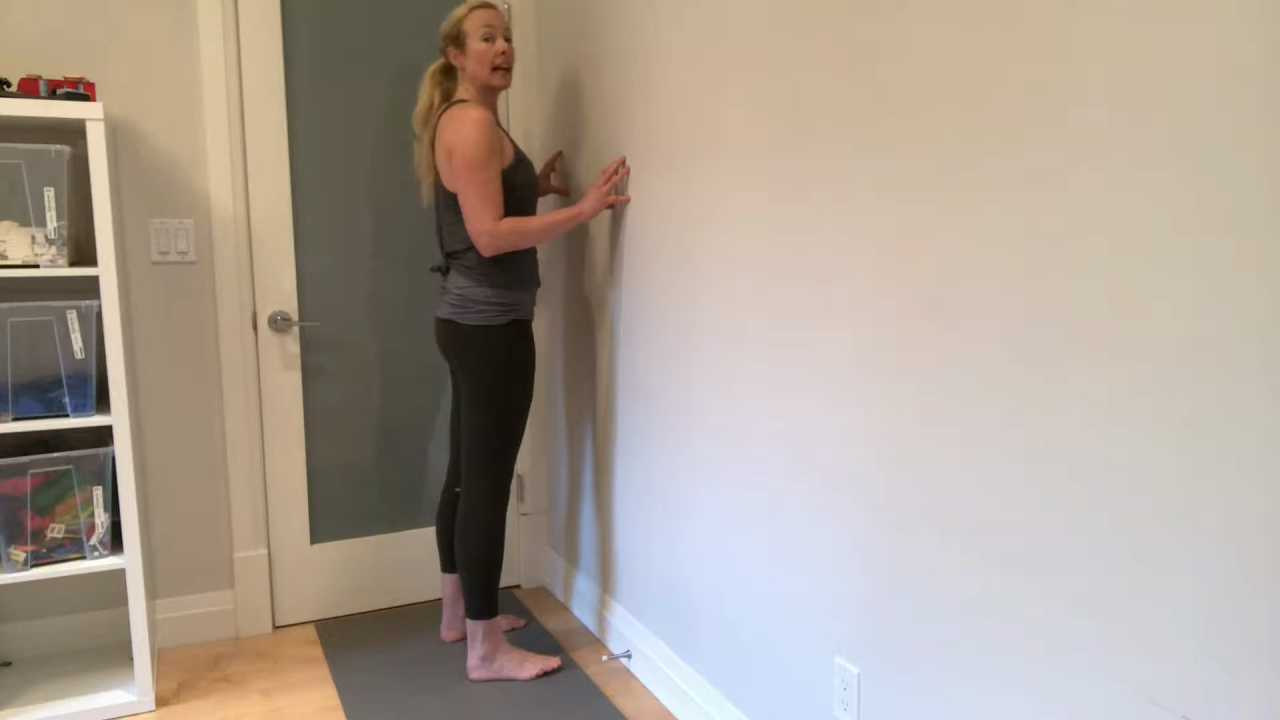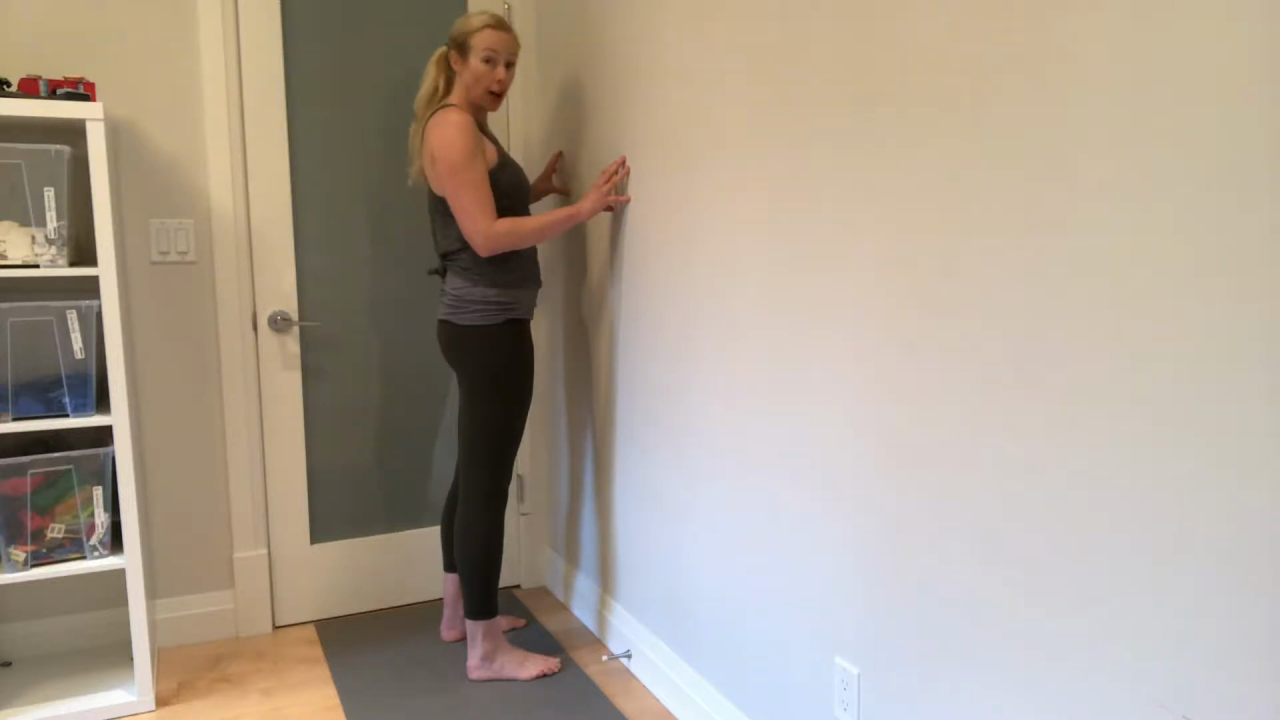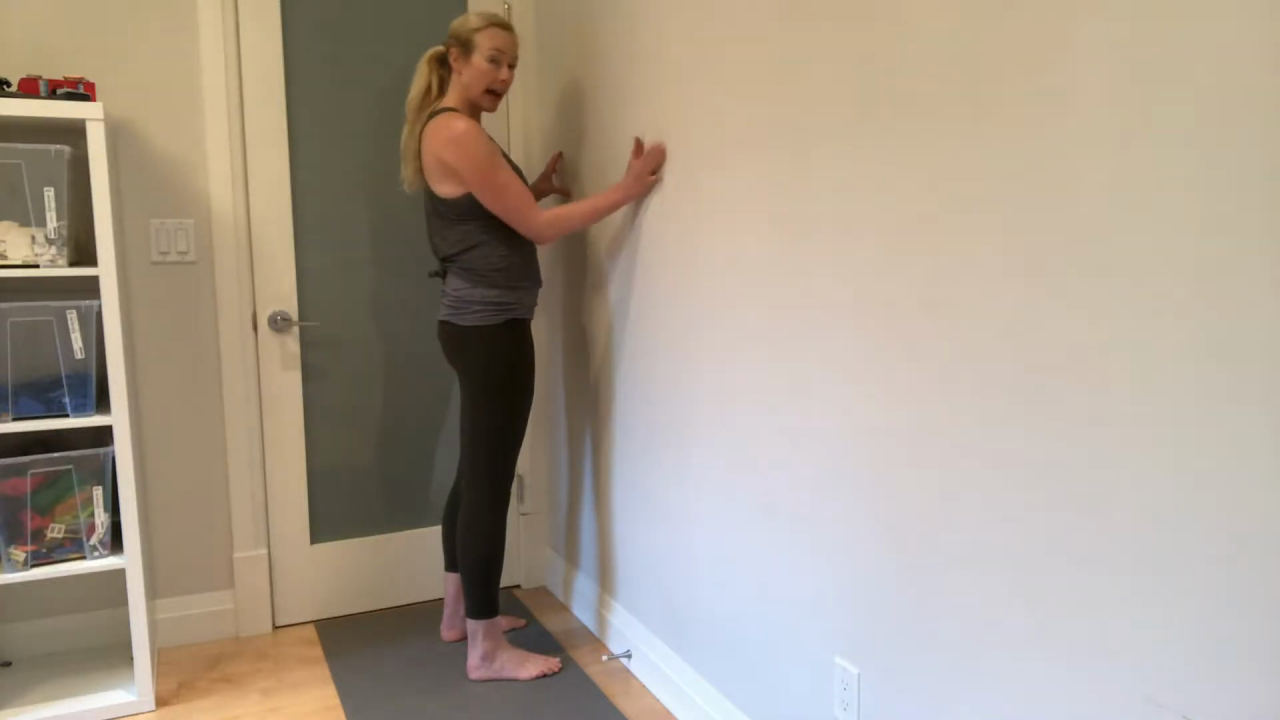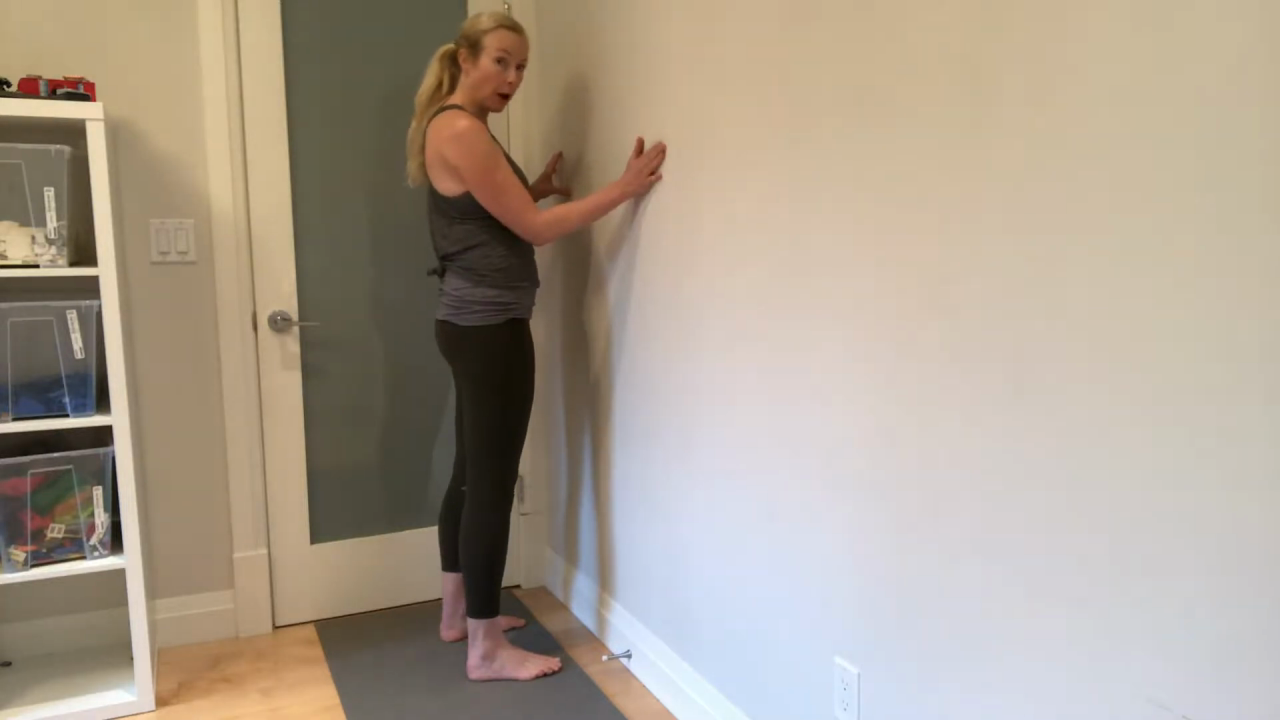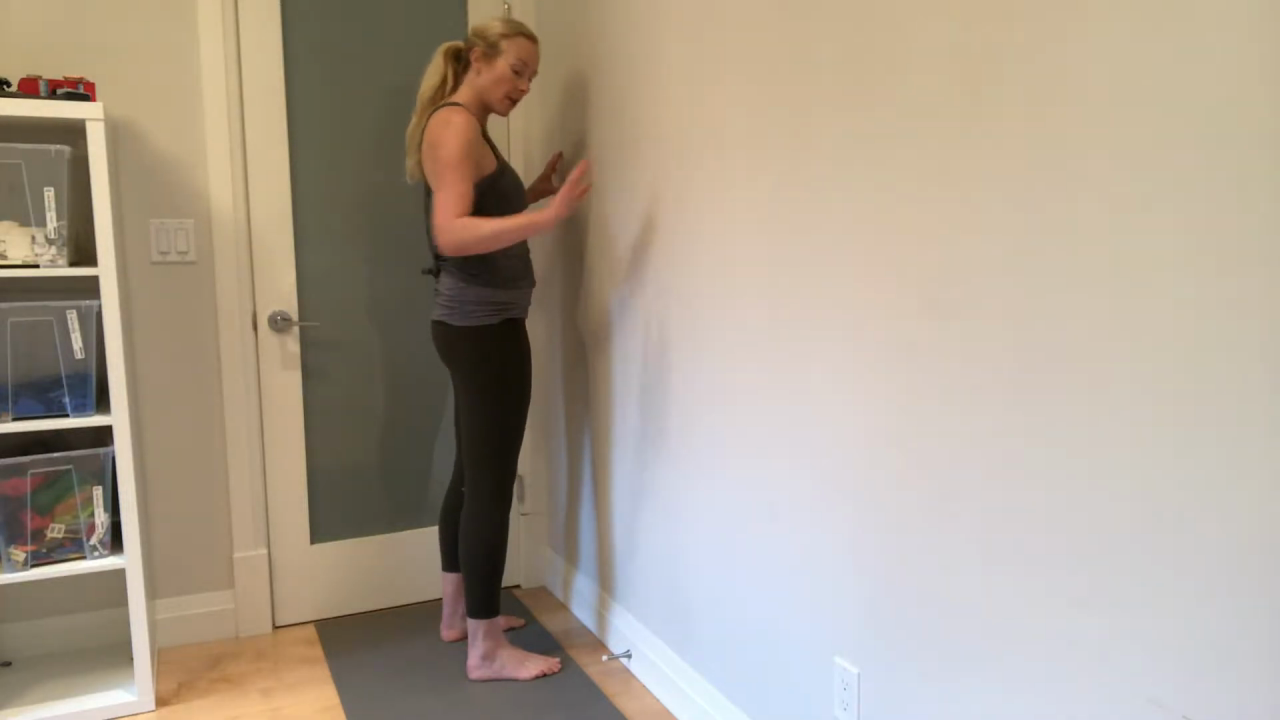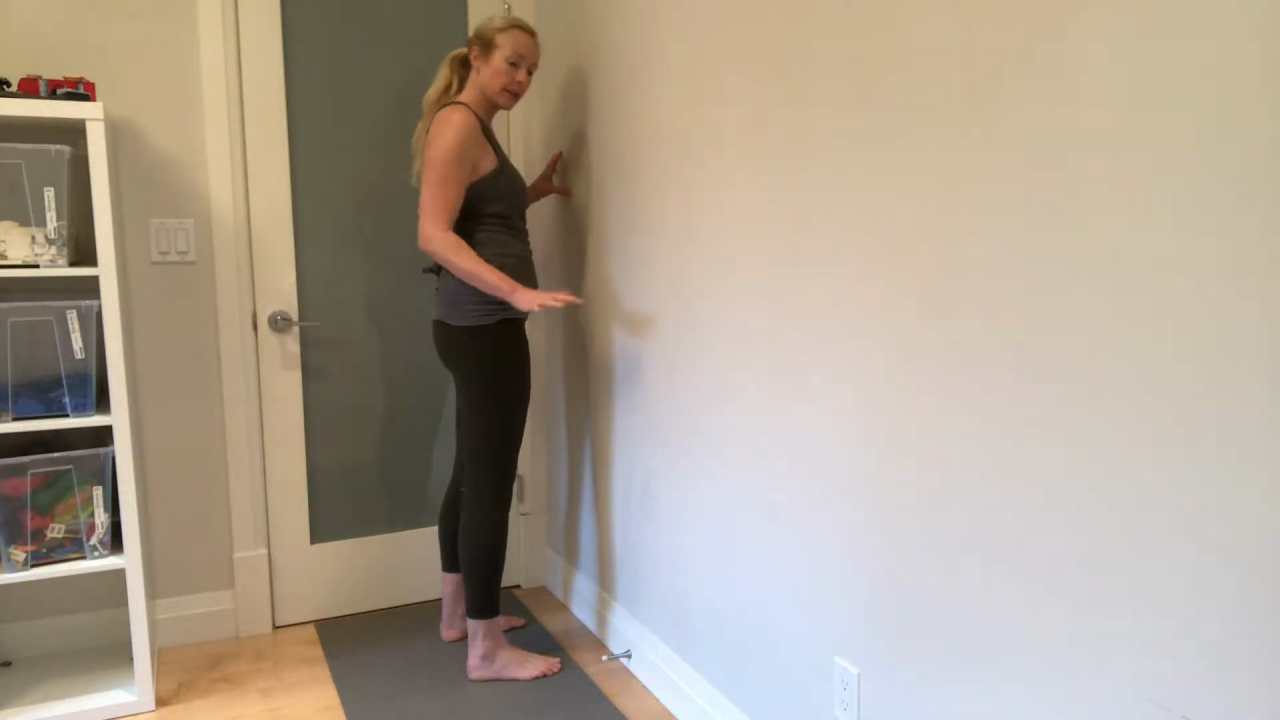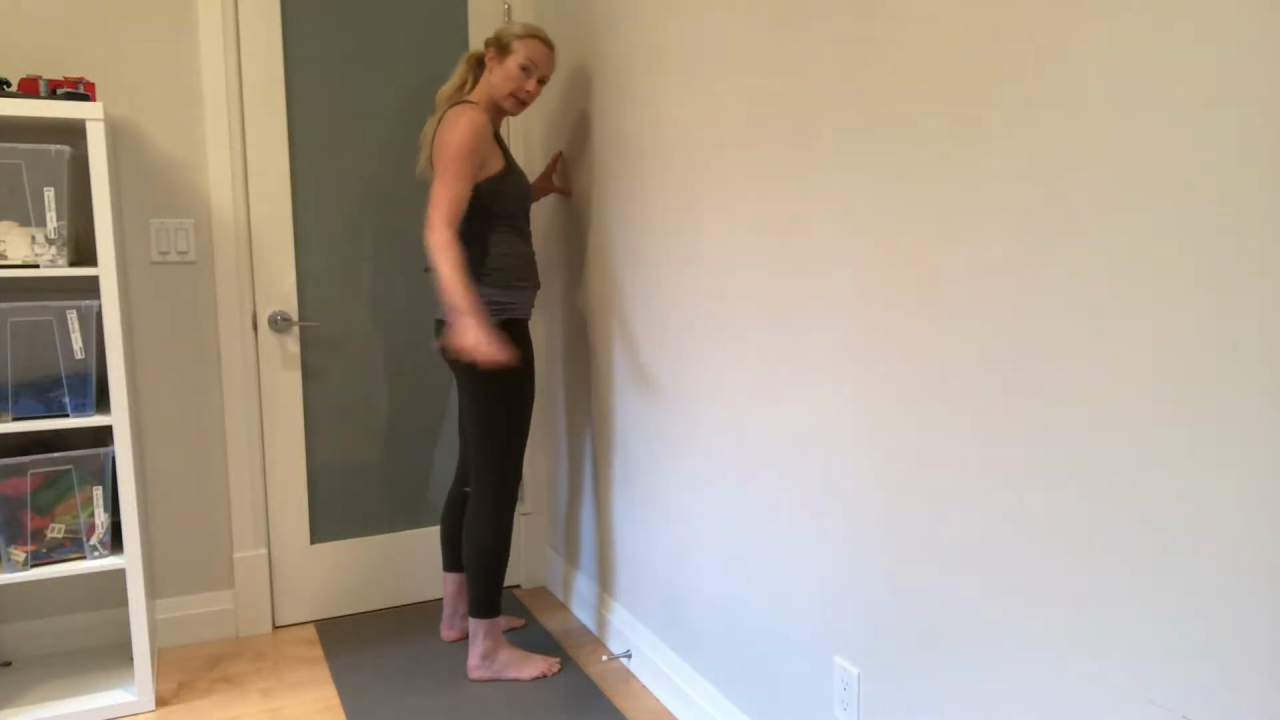
dt=0.7s
person 1, frame 1
left shoulder: (461, 122)
right shoulder: (472, 122)
right elbow: (490, 236)
left wrist: (531, 188)
right wrist: (583, 208)
left hip: (469, 318)
right hip: (490, 324)
left knee: (465, 474)
right knee: (487, 482)
left ankle: (458, 613)
right ankle: (485, 649)
person 1, frame 2
left shoulder: (469, 128)
right shoulder: (452, 127)
right elbow: (485, 237)
left wrist: (531, 192)
right wrist: (581, 208)
left hip: (483, 321)
right hip: (486, 324)
left knee: (474, 474)
right knee: (487, 481)
left ankle: (459, 612)
right ankle: (485, 649)
person 1, frame 3
left shoulder: (449, 129)
right shoulder: (458, 133)
right elbow: (537, 228)
left wrist: (534, 190)
right wrist: (626, 189)
left hip: (478, 322)
right hip: (490, 327)
left knee: (476, 473)
right knee: (488, 481)
left ankle: (459, 613)
right ankle: (486, 649)
person 1, frame 4
left shoulder: (453, 127)
right shoulder: (461, 131)
right elbow: (533, 229)
left wrist: (534, 189)
right wrist: (623, 189)
left hip: (472, 322)
right hip: (489, 327)
left knee: (472, 473)
right knee: (492, 483)
left ankle: (458, 612)
right ankle: (486, 648)
person 1, frame 5
left shoulder: (463, 126)
right shoulder: (453, 124)
right elbow: (451, 234)
left wrist: (530, 195)
right wrist: (545, 217)
left hip: (474, 323)
right hip: (484, 326)
left knee: (473, 473)
right knee: (492, 481)
left ankle: (458, 611)
right ankle: (487, 648)
person 1, frame 6
left shoulder: (474, 128)
right shoulder: (454, 124)
right elbow: (434, 236)
left wrist: (531, 193)
right wrist: (520, 294)
left hip: (478, 326)
right hip: (482, 328)
left knee: (472, 473)
right knee: (489, 481)
left ankle: (457, 613)
right ankle: (485, 648)
person 1, frame 7
left shoulder: (481, 125)
right shoulder: (468, 120)
right elbow: (440, 229)
left wrist: (533, 191)
right wrist: (466, 316)
left hip: (492, 321)
right hip: (490, 324)
left knee: (477, 472)
right knee: (497, 483)
left ankle: (458, 612)
right ankle: (488, 647)
